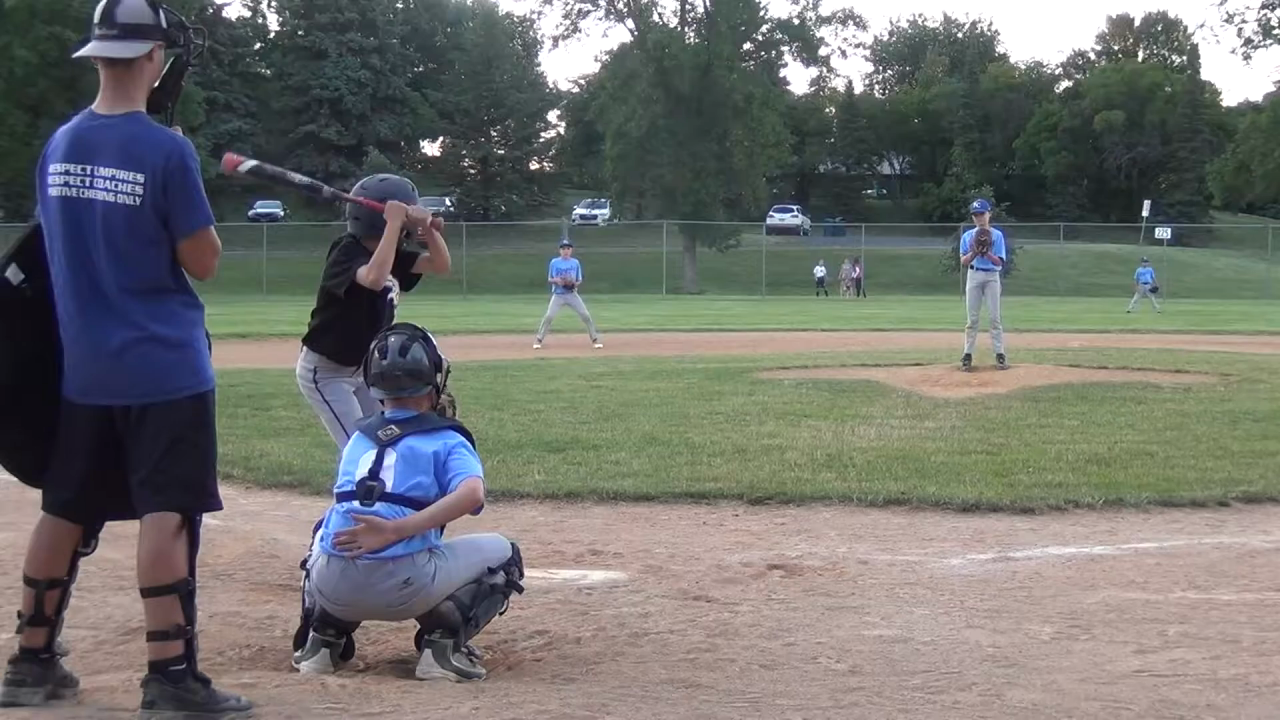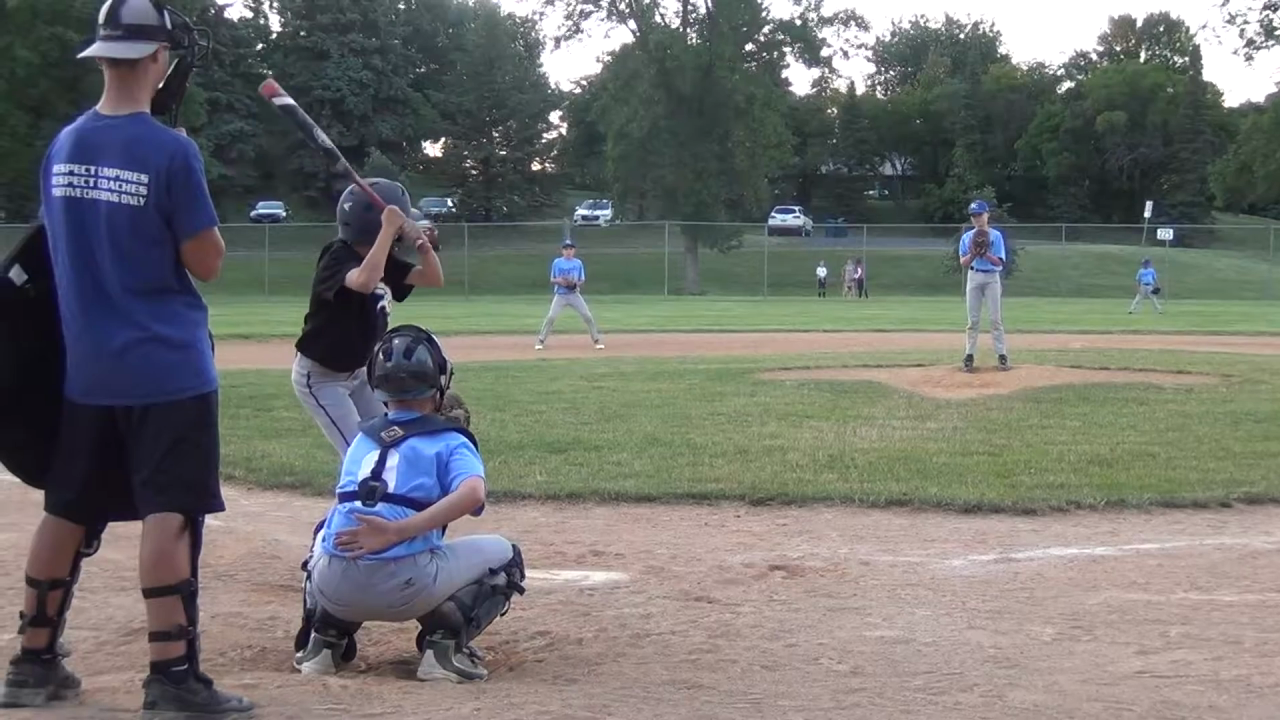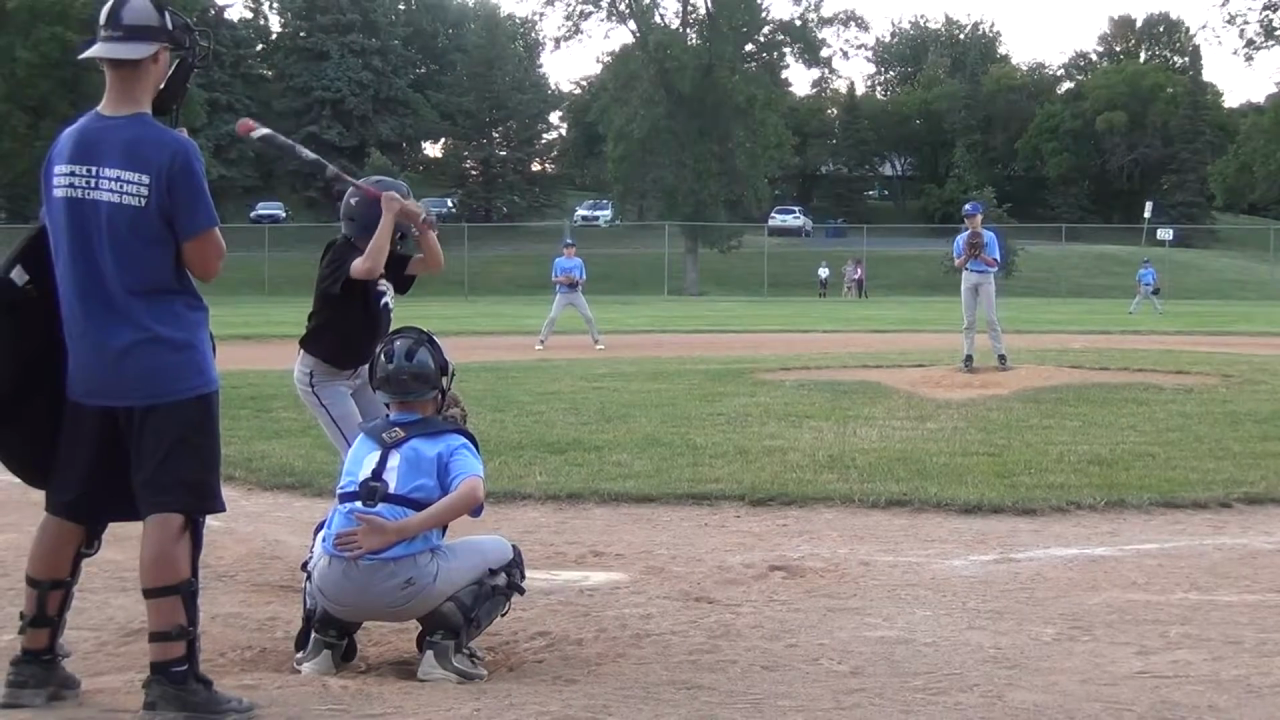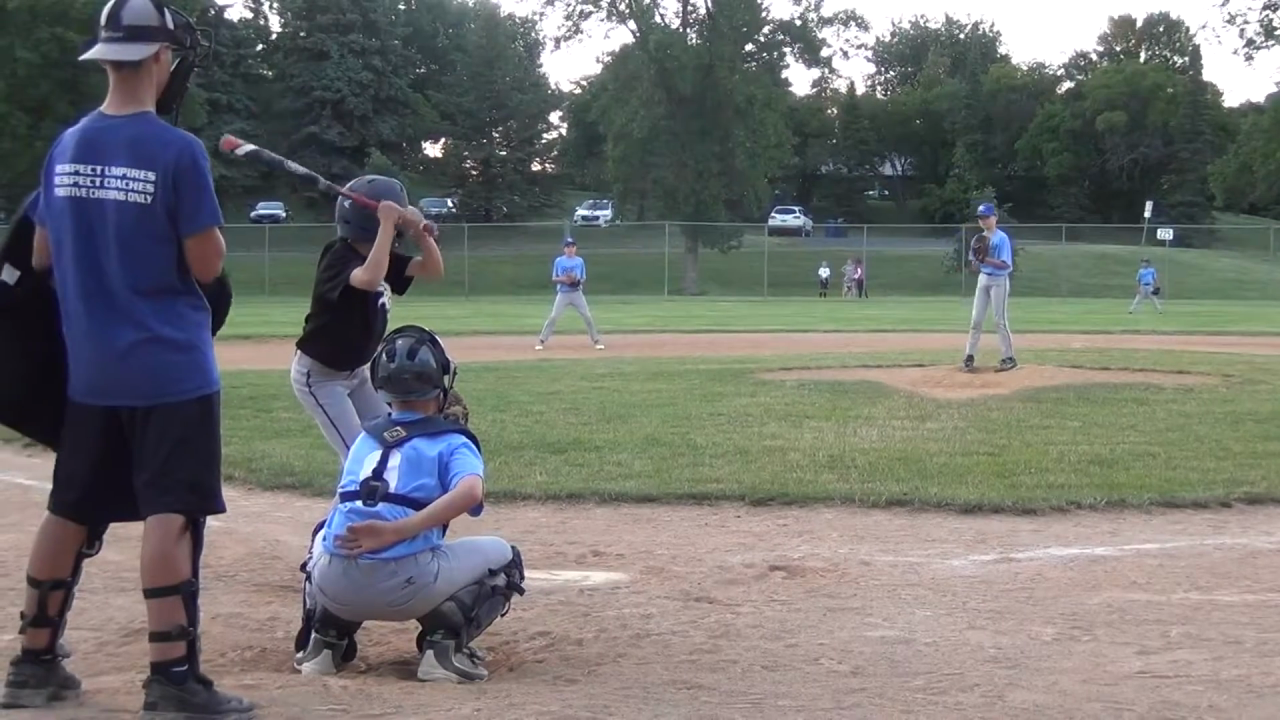
dt=0.5s
person 1, frame 1
right shoulder: (166, 149)
right elbow: (203, 263)
left hip: (83, 366)
right hip: (164, 366)
left knee: (64, 511)
right knee: (166, 514)
person 1, frame 2
left shoulder: (62, 145)
right shoulder: (171, 152)
right elbow: (206, 265)
left hip: (86, 368)
right hip: (166, 367)
left knee: (68, 512)
right knee: (169, 515)
person 1, frame 3
left shoulder: (63, 147)
right shoulder: (171, 151)
left elbow: (59, 252)
right elbow: (207, 264)
left hip: (87, 369)
right hip: (168, 368)
left knee: (69, 512)
right knee: (170, 516)
person 1, frame 4
left shoulder: (65, 147)
right shoulder: (177, 150)
right elbow: (207, 266)
left hip: (90, 369)
right hip: (171, 367)
left knee: (71, 512)
right knee: (171, 515)
person 2, frame 1
left shoulder: (359, 438)
right shoulder: (446, 438)
right elbow: (472, 494)
right wrist: (394, 531)
left hip: (332, 586)
right hip: (404, 585)
right knee: (503, 553)
left ankle: (323, 638)
right ankle: (443, 644)
person 2, frame 2
left shoulder: (362, 438)
right shoulder: (450, 440)
right elbow: (472, 493)
right wrist: (397, 532)
left hip: (334, 587)
right hip: (404, 585)
right knee: (504, 555)
left ankle: (325, 640)
right ankle: (445, 645)
person 2, frame 3
left shoulder: (364, 439)
right shoulder: (450, 441)
right elbow: (472, 493)
right wrist: (396, 531)
left hip: (333, 586)
right hip: (405, 586)
right knee: (504, 555)
left ankle: (325, 640)
right ankle: (444, 645)
person 2, frame 4
left shoulder: (365, 438)
right shoulder: (452, 442)
right elbow: (470, 492)
right wrist: (396, 532)
left hip: (335, 586)
right hip: (406, 585)
left knee: (325, 534)
right knee: (503, 557)
left ankle: (324, 641)
right ankle: (445, 646)
person 3, frame 1
left shoulder: (392, 253)
right shoulder: (347, 253)
left elbow: (442, 266)
right elbow: (375, 279)
left wrist: (428, 226)
right wrist: (394, 222)
left hip: (358, 368)
right hip: (324, 371)
person 3, frame 2
left shoulder: (385, 261)
right shoulder: (338, 259)
left elbow: (434, 280)
right elbow: (365, 282)
left wrist: (423, 243)
right wrist: (389, 229)
left hip: (355, 372)
right hip: (318, 376)
person 3, frame 3
left shoulder: (386, 257)
right shoulder: (342, 254)
left elbow: (434, 264)
right elbow: (369, 270)
left wrist: (420, 222)
right wrist: (391, 215)
left hip: (357, 371)
right hip: (321, 375)
person 3, frame 4
left shoulder: (381, 256)
right shoulder: (340, 258)
left elbow: (433, 270)
right elbow: (371, 280)
left wrist: (421, 231)
right wrist: (387, 225)
left hip: (354, 371)
right hip: (318, 375)
